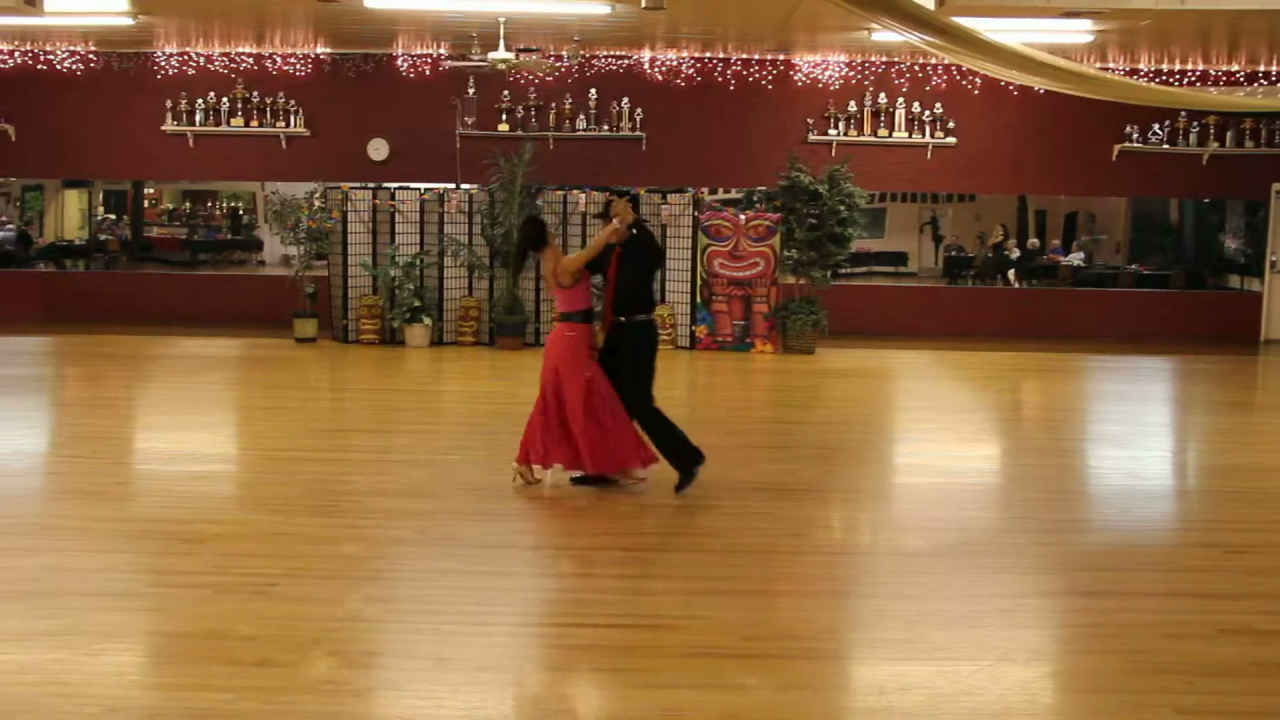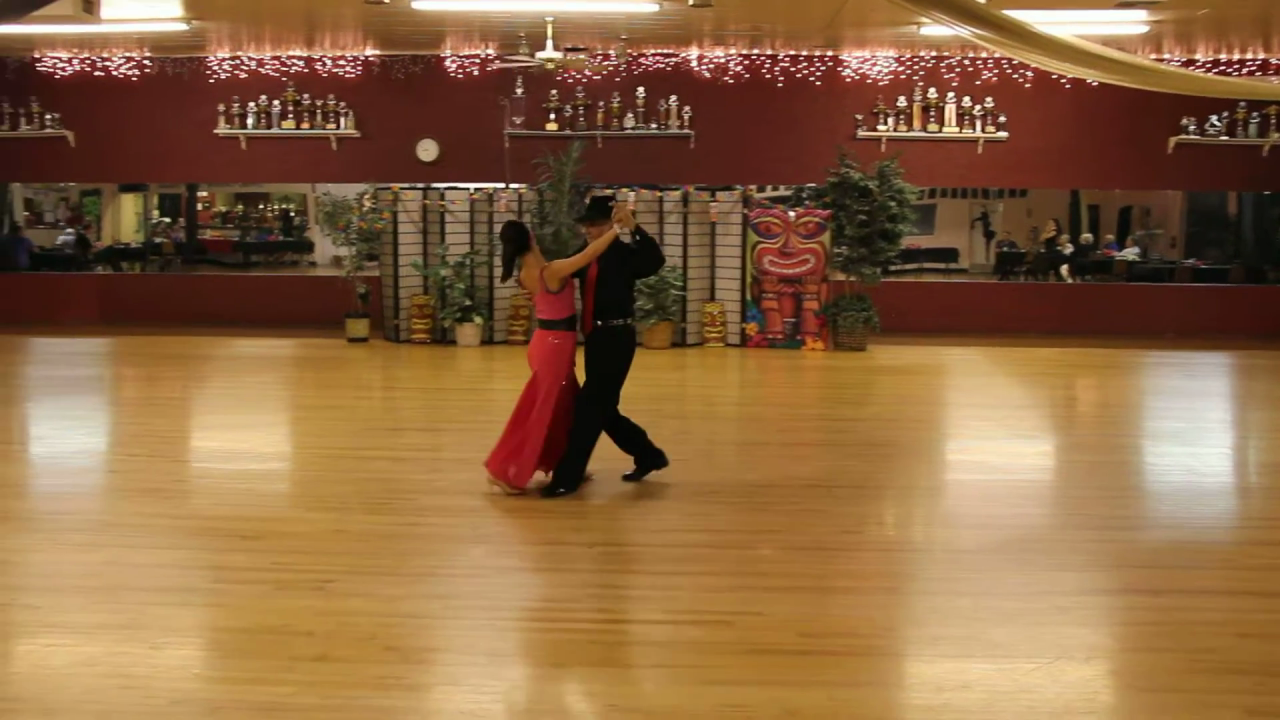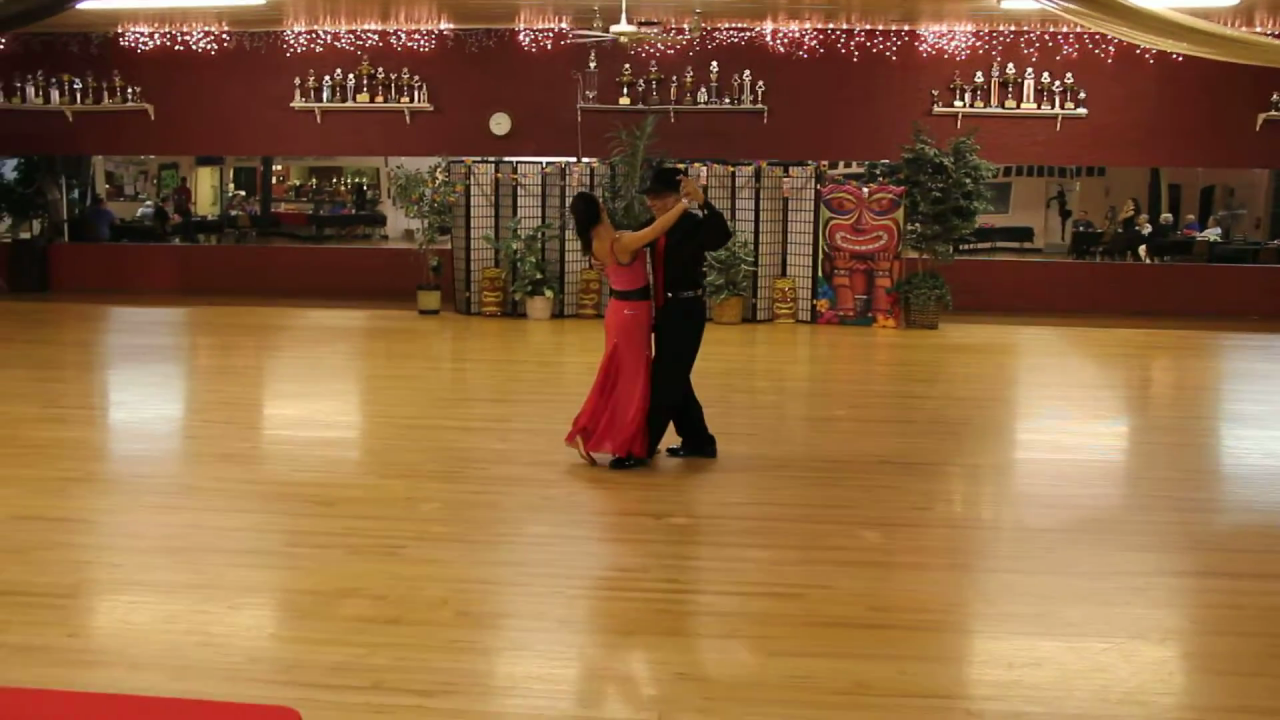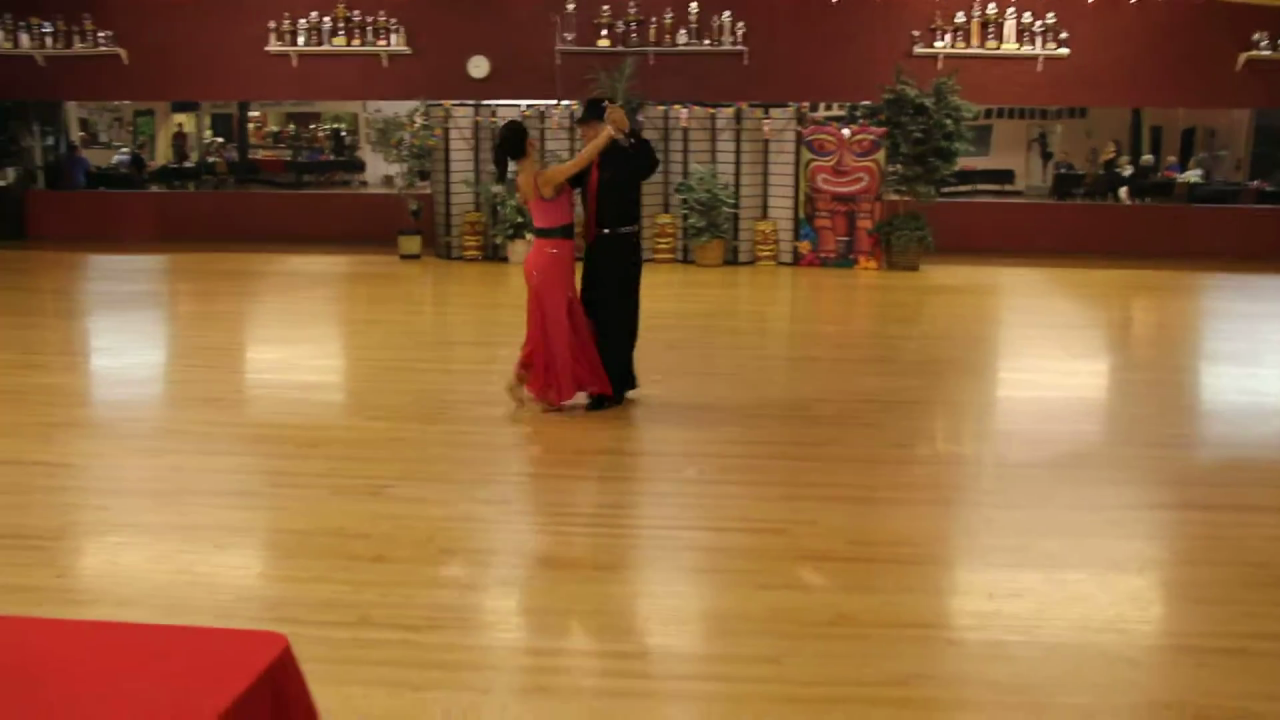
dt=0.7s
person 1, frame 1
left shoulder: (639, 249)
right shoulder: (609, 251)
left elbow: (656, 255)
right elbow: (586, 267)
left wrist: (632, 222)
left hip: (638, 333)
right hip: (616, 332)
left knee: (638, 405)
left ankle: (687, 459)
person 1, frame 2
left shoulder: (624, 254)
left elbow: (655, 261)
left wrist: (633, 227)
left hip: (615, 338)
right hip: (596, 337)
left knee: (590, 407)
right knee: (602, 408)
left ankle: (568, 477)
right ankle: (648, 456)
person 1, frame 3
left shoulder: (692, 226)
left elbow: (721, 236)
left wrist: (701, 202)
left hip: (685, 310)
right hip: (666, 310)
left knee: (664, 380)
right knee: (671, 379)
right ankle: (698, 441)
person 1, frame 4
left shoulder: (624, 158)
right shoulder: (589, 161)
left elbow: (649, 163)
left wrist: (627, 130)
left hip: (621, 246)
right hip: (597, 245)
left knee: (617, 318)
right knee: (593, 314)
left ankle: (612, 389)
right ankle: (621, 376)
person 2, frame 1
left shoulder: (552, 266)
right shoulder: (563, 266)
left elbow: (589, 260)
right elbow: (592, 248)
left wrist: (614, 237)
right wrist: (617, 224)
left hip: (564, 337)
right hip: (572, 340)
left knee: (554, 404)
right knee: (591, 403)
left ankle: (526, 462)
right ankle: (618, 467)
person 2, frame 2
left shoulder: (525, 275)
right shoulder: (552, 271)
right elbow: (589, 254)
right wrist: (616, 229)
left hip: (546, 341)
right hip: (556, 345)
left knee: (564, 406)
right knee: (539, 411)
right ankle: (503, 470)
person 2, frame 3
left shoulder: (595, 246)
right shoulder: (623, 243)
right elbow: (660, 226)
right wrist: (686, 201)
left hip: (620, 311)
right hip: (632, 315)
left knee: (618, 380)
right knee: (630, 382)
person 2, frame 4
left shoulder: (523, 179)
right shoulder: (545, 178)
right elbow: (582, 159)
right wrist: (610, 131)
left hip: (541, 254)
right hip: (554, 257)
left knee: (550, 324)
right knee: (559, 325)
left ankle: (524, 377)
right ankle: (548, 392)
